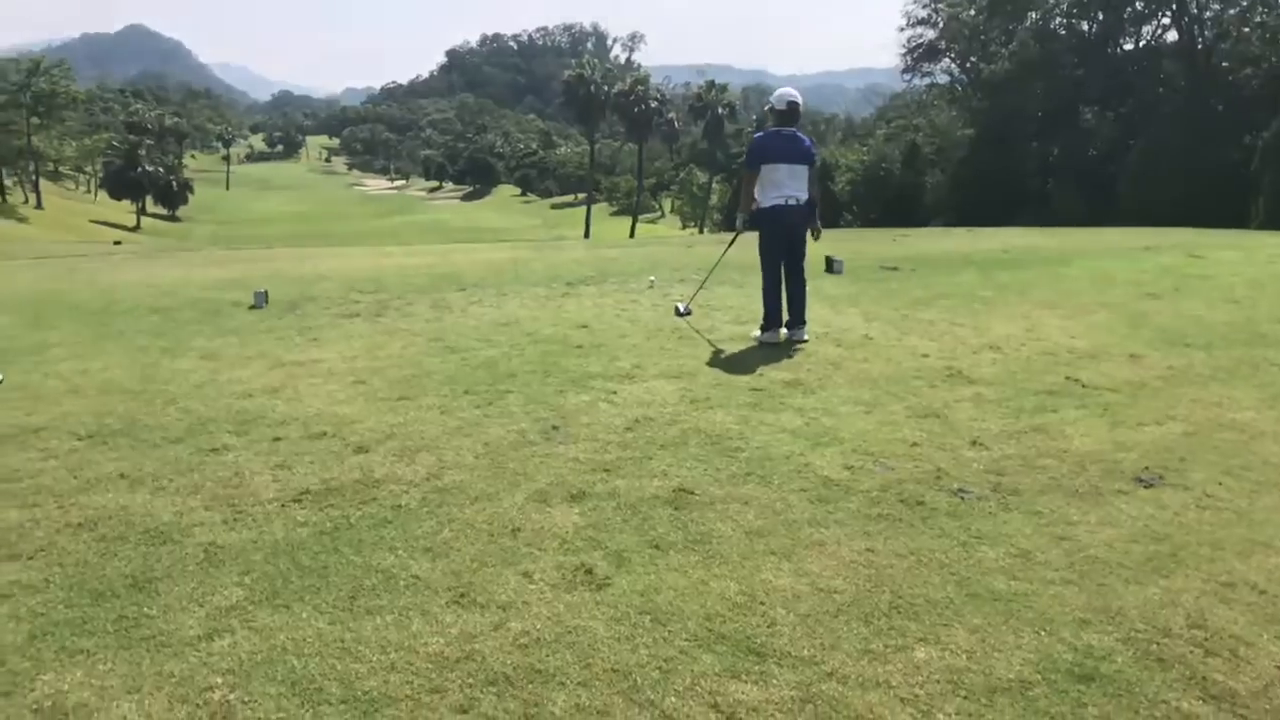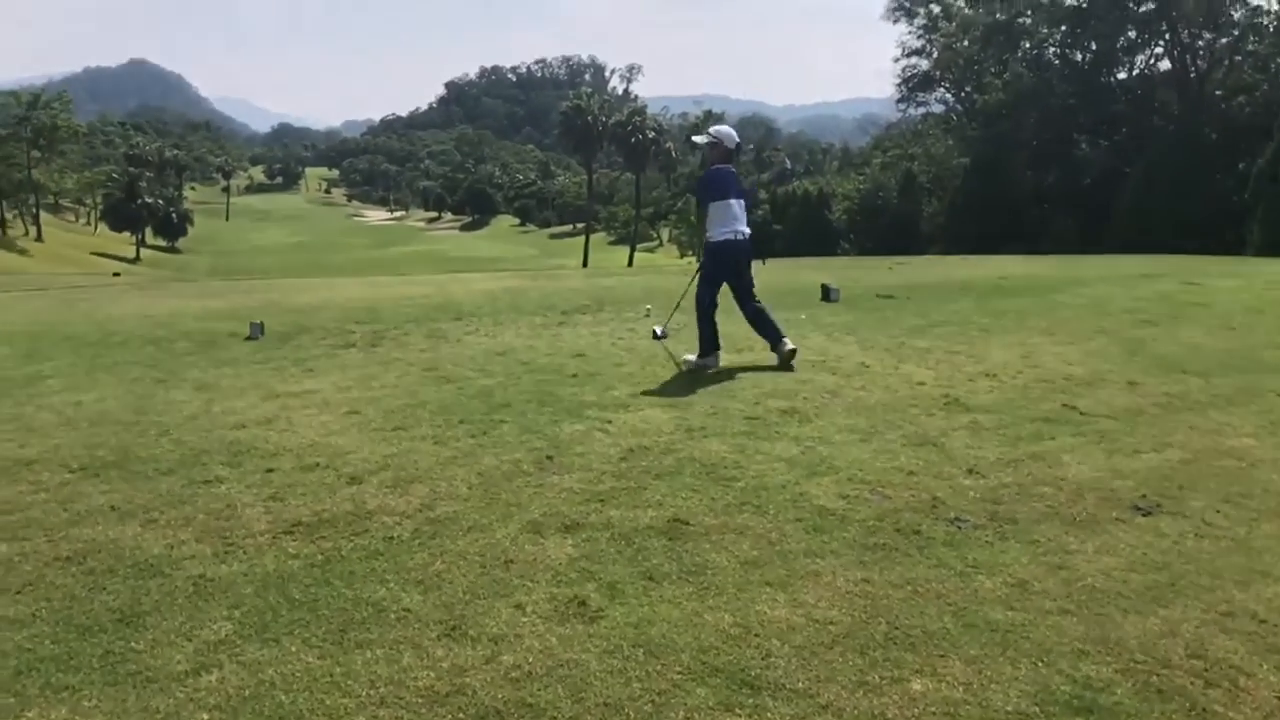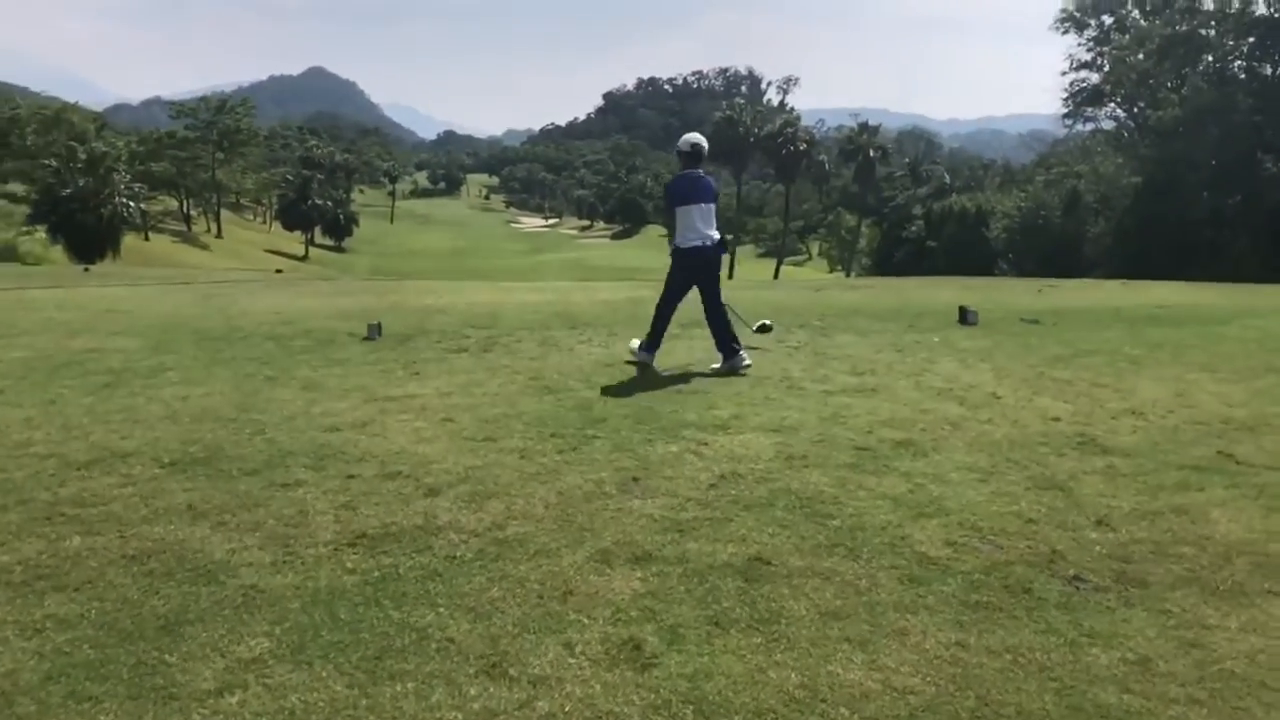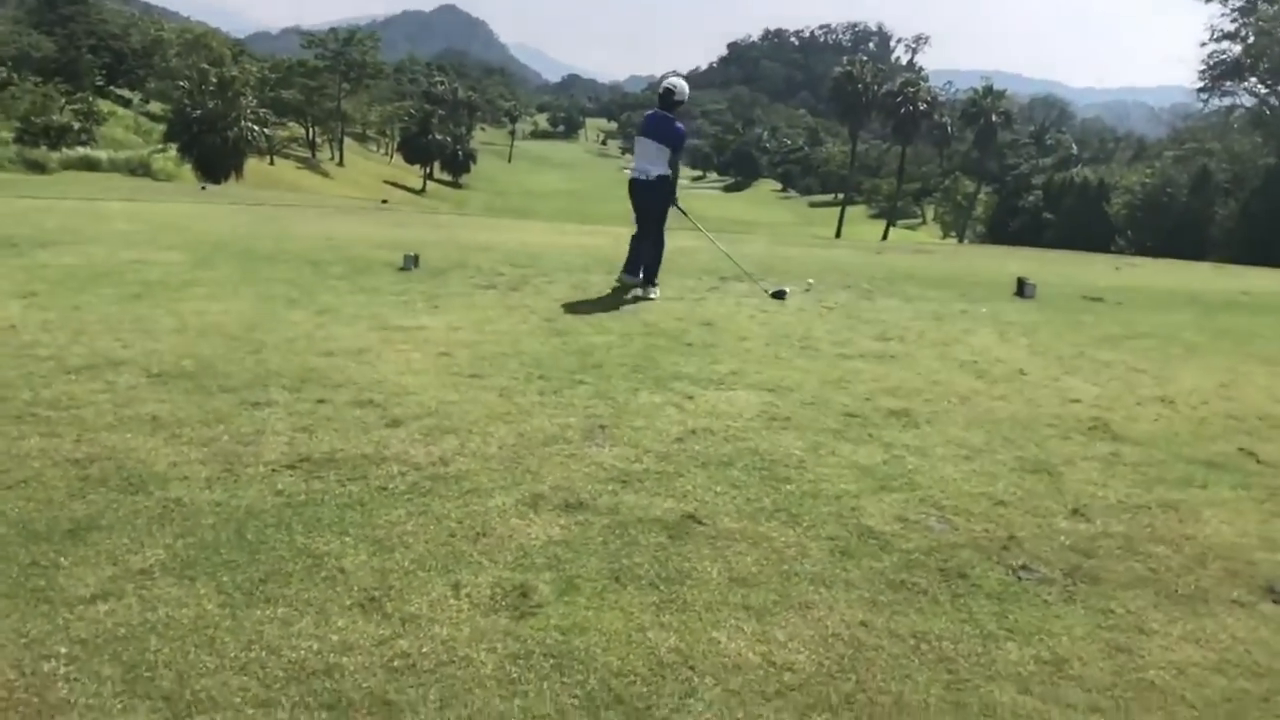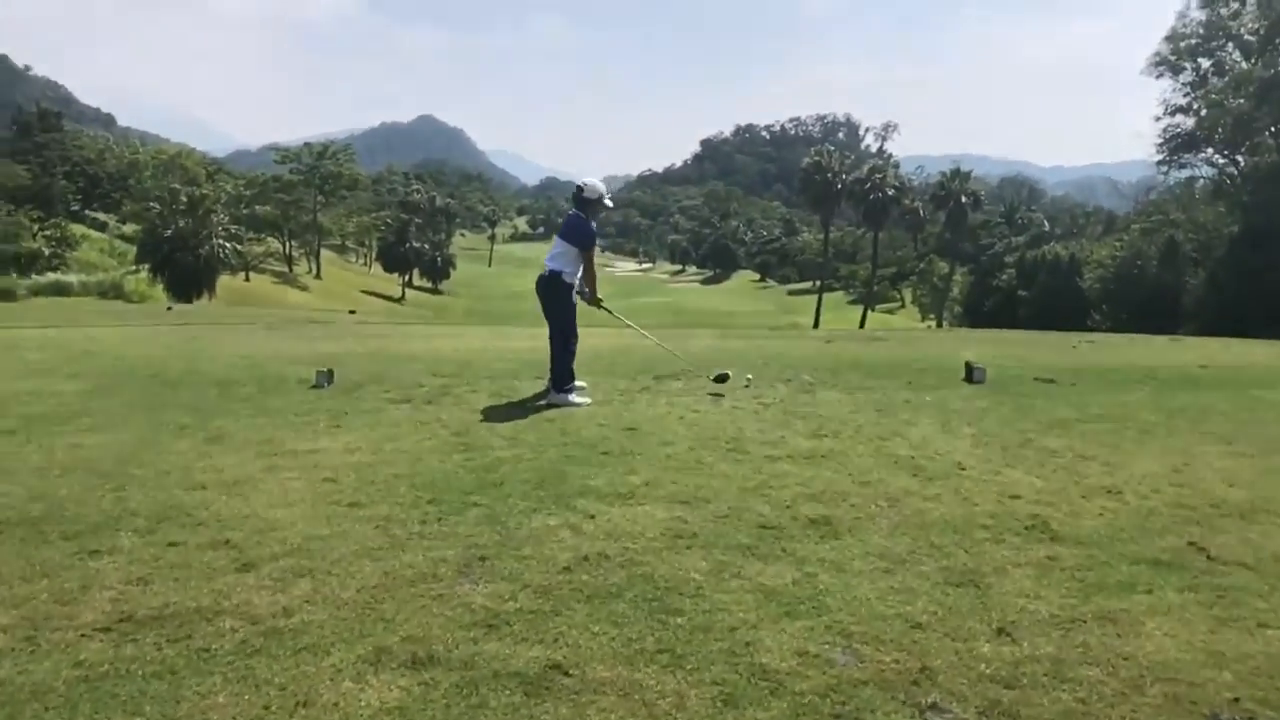
dt=1s
person 1, frame 1
left shoulder: (760, 142)
right shoulder: (806, 144)
left elbow: (749, 182)
right elbow: (813, 184)
left wrist: (742, 213)
right wrist: (814, 217)
left hip: (770, 212)
right hip: (797, 212)
left knee: (771, 272)
right knee: (795, 271)
left ankle: (771, 327)
right ankle: (797, 326)
person 1, frame 2
left shoulder: (708, 178)
right shoulder: (734, 178)
left elbow: (702, 218)
left wrist: (707, 244)
left hip: (720, 247)
right hip: (741, 244)
left knee: (705, 300)
right knee: (747, 300)
left ankle: (708, 354)
right ankle: (780, 342)
person 1, frame 3
left shoulder: (676, 184)
right shoulder: (710, 184)
left elbow: (672, 222)
right elbow: (705, 218)
left wrist: (675, 247)
left hip: (688, 252)
right hip: (711, 250)
left knee: (667, 303)
right knee: (714, 305)
left ankle: (647, 350)
right ankle: (734, 354)
person 1, frame 4
left shoulder: (646, 119)
right shoulder: (677, 130)
left elbow: (644, 152)
right elbow: (673, 165)
right wrist: (672, 192)
left hip: (637, 182)
right hip: (659, 185)
left knee: (643, 230)
right knee: (655, 236)
left ankle: (630, 273)
right ankle: (649, 284)
person 1, frame 5
left shoulder: (571, 220)
right shoulder: (586, 228)
right elbow: (588, 266)
left wrist: (583, 288)
right wrist: (592, 293)
left hip: (549, 280)
right hip: (558, 284)
left knee: (560, 334)
right knee: (567, 337)
left ankle: (559, 379)
right ankle: (560, 390)
